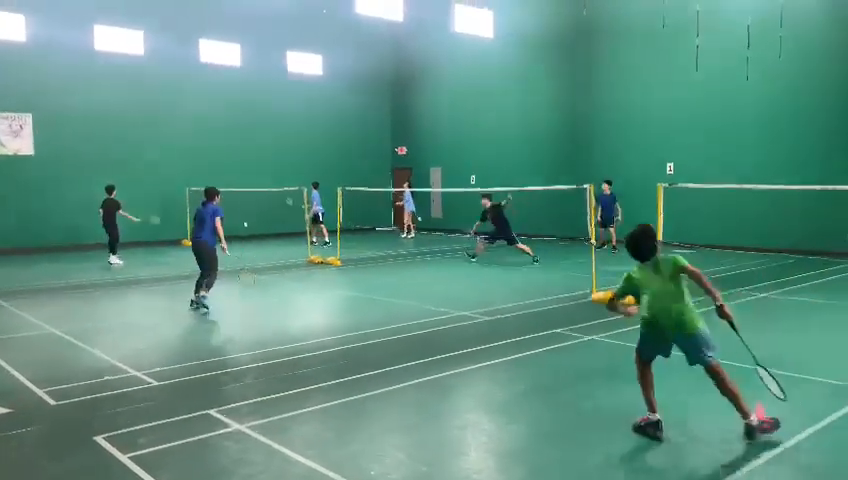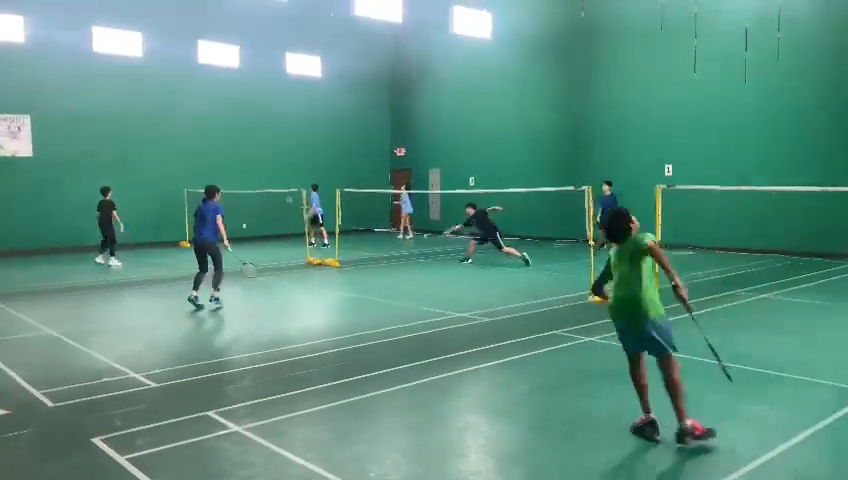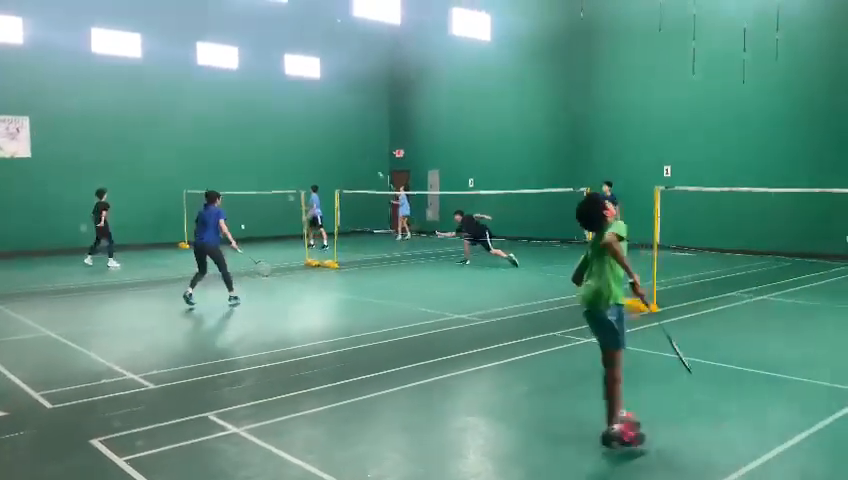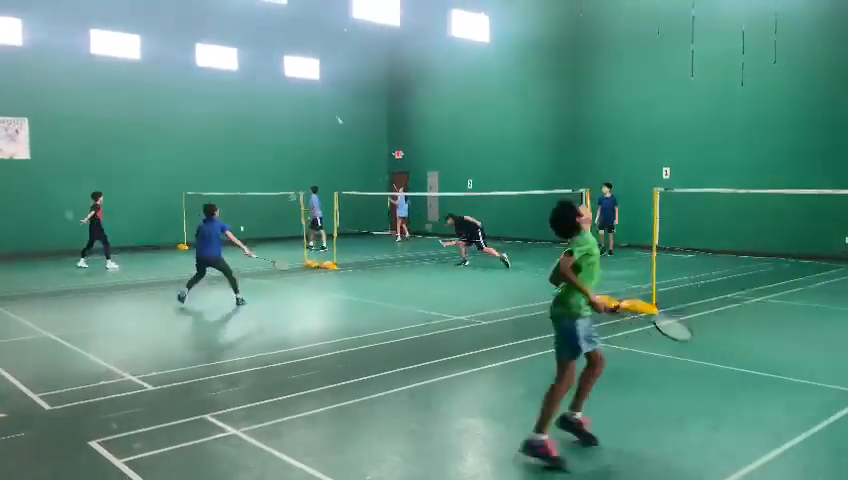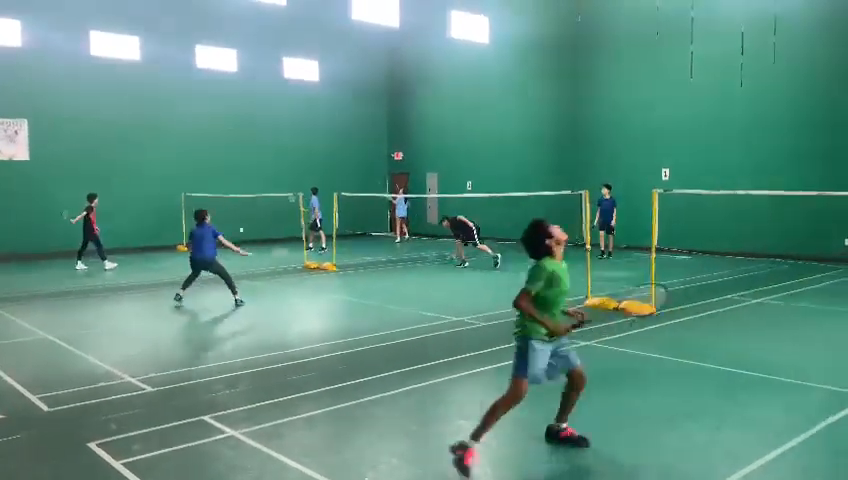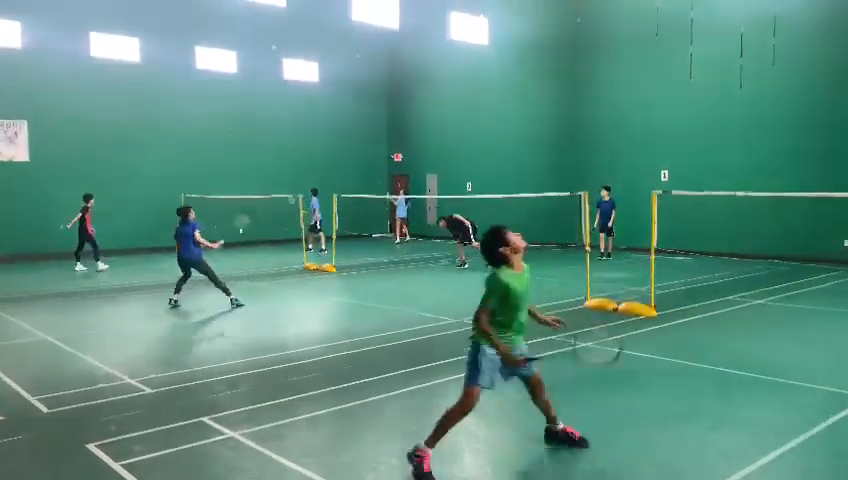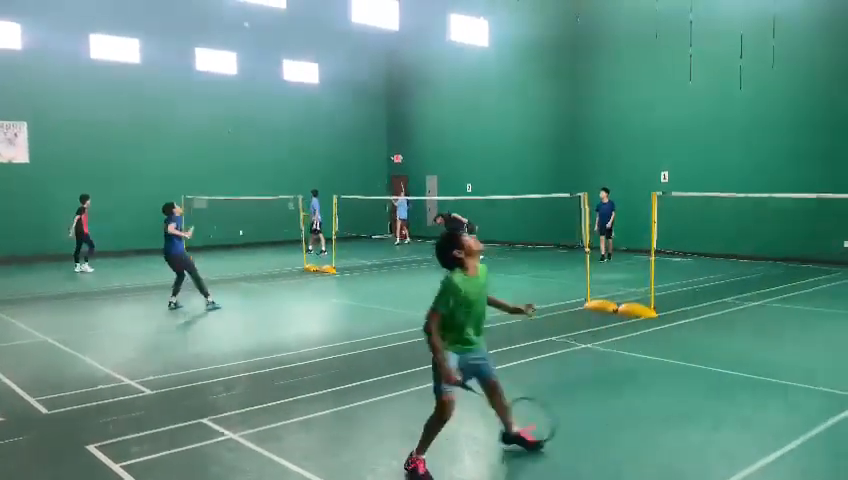
dt=0.1s
person 1, frame 1
left shoulder: (633, 275)
right shoulder: (671, 260)
left elbow: (612, 303)
right elbow: (695, 274)
left wrist: (626, 310)
right wrist: (719, 302)
left hip: (653, 323)
right hip: (685, 321)
left knee: (642, 362)
right knee: (714, 371)
left ankle: (653, 419)
right ankle: (751, 421)
person 1, frame 2
left shoulder: (614, 253)
right shoulder: (642, 239)
left elbow: (597, 288)
right elbow: (652, 248)
right wrist: (676, 282)
left hip: (620, 310)
right hip: (644, 309)
left knee: (635, 361)
right knee: (668, 364)
left ankle: (648, 419)
right ankle: (685, 425)
person 1, frame 3
left shoulder: (595, 240)
right shoulder: (617, 227)
left elbow: (577, 277)
right elbow: (610, 243)
right wrist: (632, 277)
left hip: (592, 301)
right hip: (606, 301)
left knee: (611, 359)
right knee: (614, 361)
left ankle: (617, 415)
right ankle: (614, 428)
person 1, frame 4
left shoulder: (581, 241)
right shoulder: (584, 240)
left elbow: (554, 278)
right elbow: (563, 267)
right wrist: (589, 296)
left hip: (578, 312)
right hip: (570, 313)
left knee: (597, 361)
right knee: (566, 374)
left ankle: (573, 415)
right ankle: (538, 439)
person 1, frame 5
left shoulder: (557, 266)
right shoulder: (547, 268)
right elbow: (520, 302)
left wrist: (566, 312)
right wrist: (549, 325)
left hip: (552, 335)
right hip: (534, 336)
left knee: (578, 378)
right knee: (517, 393)
left ankle: (559, 427)
right ankle: (468, 446)
person 1, frame 6
left shoulder: (523, 272)
right shoulder: (500, 279)
right elbow: (480, 319)
left wrist: (540, 317)
right wrist: (503, 351)
left hip: (511, 340)
right hip: (487, 343)
left knee: (536, 383)
right knee: (469, 400)
left ankle: (555, 429)
right ankle: (423, 451)
person 1, frame 7
left shoulder: (480, 272)
right shoulder: (452, 283)
right elbow: (431, 324)
left wrist: (512, 309)
right wrist: (442, 364)
left hip: (472, 343)
right hip: (448, 348)
left knee: (493, 387)
right knee: (445, 406)
left ankle: (510, 431)
right ankle: (416, 458)
person 2, frame 1
left shoulder: (199, 209)
right shoulder: (216, 209)
right elbow: (218, 225)
right wrist: (223, 241)
left hip: (196, 243)
right hip: (207, 244)
left knee: (204, 272)
right knee: (213, 272)
left ankle: (195, 300)
right ankle: (203, 295)
person 2, frame 2
left shoulder: (199, 207)
right shoulder: (217, 207)
left elbow: (195, 224)
right elbow: (219, 222)
right wrist: (225, 239)
left hip: (198, 241)
right hip: (210, 241)
left knee: (202, 270)
right knee: (218, 269)
left ankle: (193, 295)
right ankle: (215, 296)
person 2, frame 3
left shoulder: (201, 212)
right shoulder: (219, 211)
left elbow: (196, 230)
right elbow: (223, 227)
right wrist: (232, 241)
left hip: (198, 245)
right hip: (211, 245)
left knee: (201, 271)
right knee: (224, 270)
left ankle: (189, 292)
right ankle: (232, 296)
person 2, frame 4
left shoulder: (201, 226)
right shoulder: (219, 224)
left elbow: (197, 243)
right elbow: (231, 237)
right wrist: (245, 248)
left hip: (201, 257)
right hip: (215, 257)
left knee: (200, 274)
right knee: (229, 274)
left ankle: (184, 293)
right ankle: (238, 297)
person 2, frame 5
left shoulder: (193, 231)
right shoulder: (211, 229)
left elbow: (190, 247)
right elbow: (223, 241)
right wrist: (239, 250)
left hip: (195, 260)
right hip: (209, 260)
left knee: (194, 274)
right knee: (226, 277)
left ankle: (180, 294)
right ankle: (237, 298)
person 2, frame 6
left shoulder: (179, 228)
right shoulder: (193, 224)
right elbow: (198, 239)
right wrist: (212, 245)
left hip: (182, 259)
right hip: (194, 258)
left knee: (186, 275)
right knee: (214, 278)
left ankle: (173, 299)
right ankle: (232, 299)
person 2, frame 7
left shoulder: (168, 220)
right shoulder: (176, 218)
right elbow: (170, 230)
left wrist: (186, 234)
right wrist: (184, 234)
left hip: (169, 255)
right hip: (178, 254)
left knee: (180, 276)
right knee: (196, 277)
left ankle: (172, 301)
right ankle: (209, 301)
